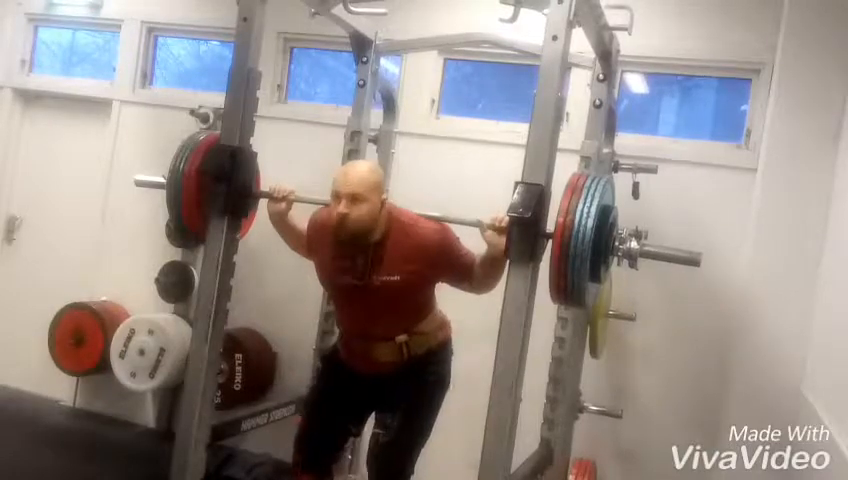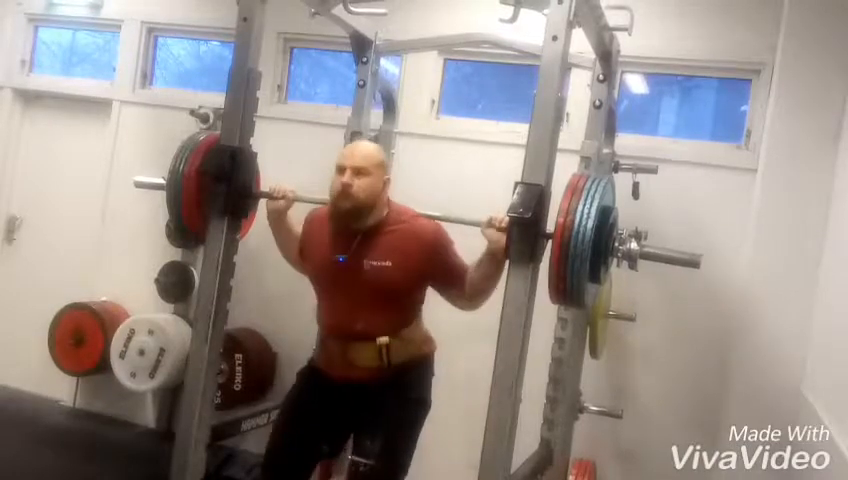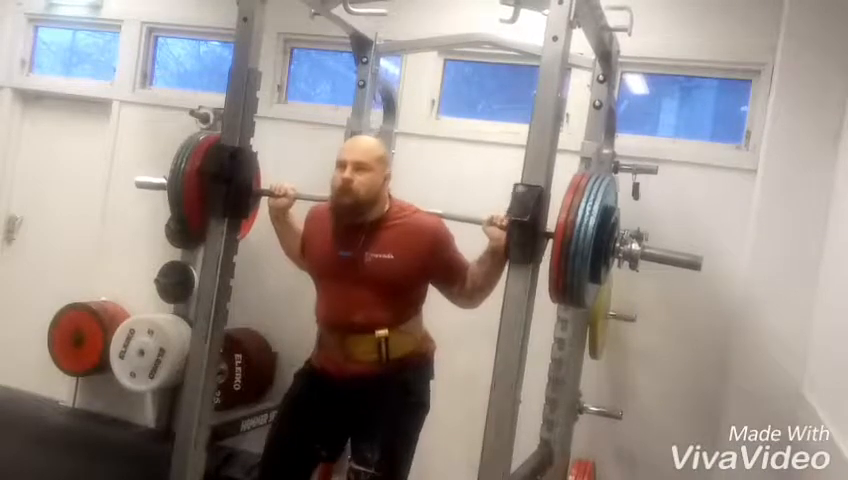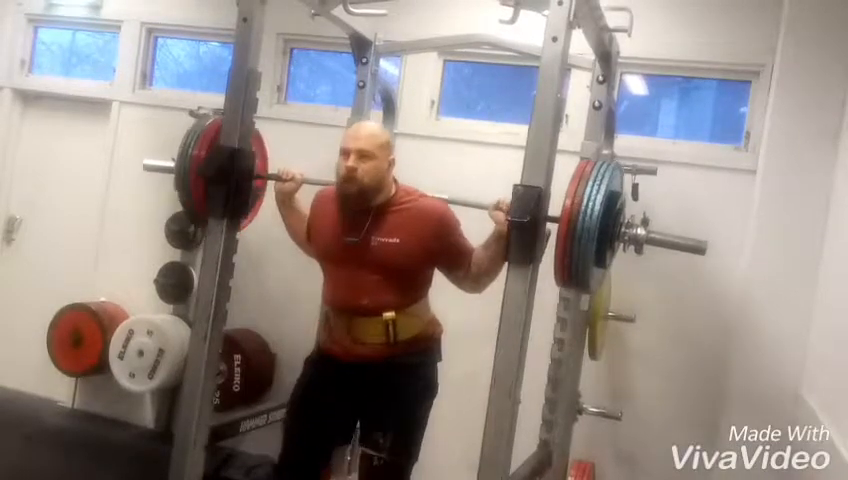
dt=0.3s
person 1, frame 1
left shoulder: (426, 238)
right shoulder: (324, 225)
left elbow: (477, 280)
left wrist: (496, 254)
right wrist: (279, 218)
left hip: (416, 365)
right hip: (350, 357)
person 1, frame 2
left shoulder: (422, 236)
right shoulder: (318, 222)
left elbow: (467, 295)
left wrist: (496, 254)
right wrist: (277, 218)
left hip: (395, 379)
right hip: (328, 369)
person 1, frame 3
left shoulder: (423, 231)
right shoulder: (319, 219)
left elbow: (467, 293)
left wrist: (497, 252)
right wrist: (279, 215)
left hip: (394, 379)
right hip: (326, 369)
person 1, frame 4
left shoulder: (429, 216)
right shoulder: (325, 203)
left elbow: (472, 278)
left wrist: (502, 236)
right wrist: (285, 199)
left hip: (402, 362)
right hip: (334, 353)
